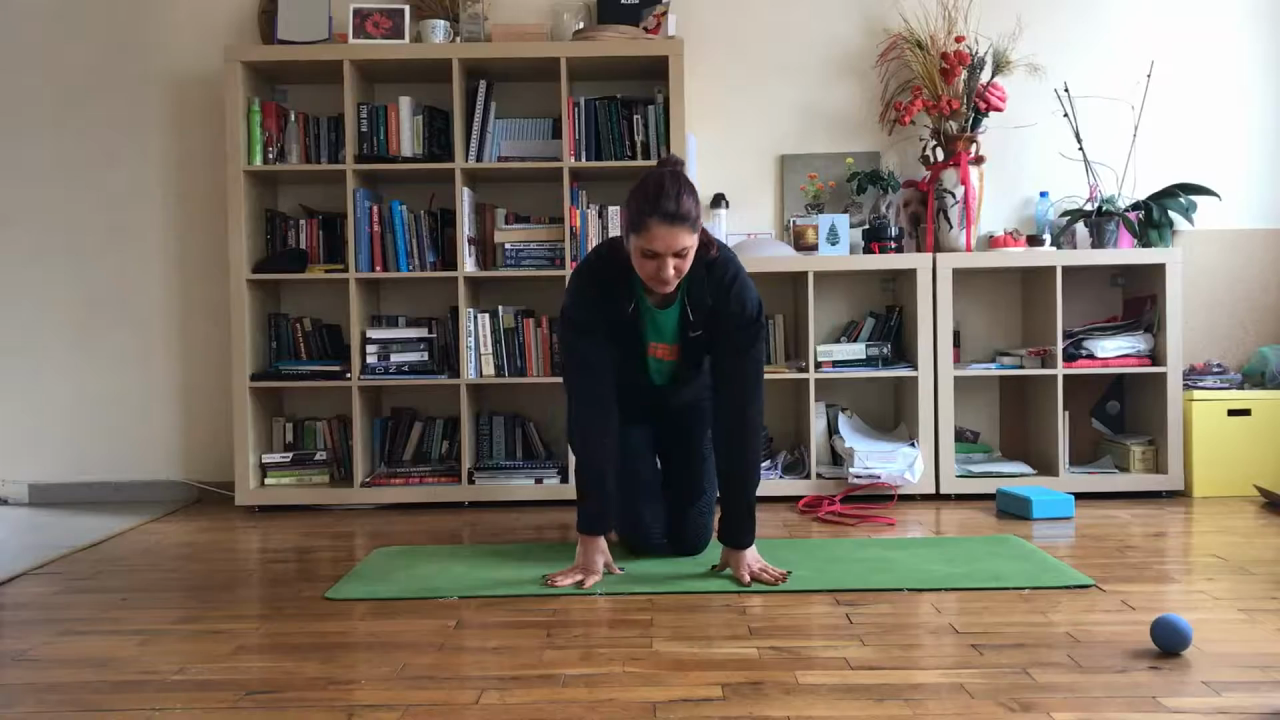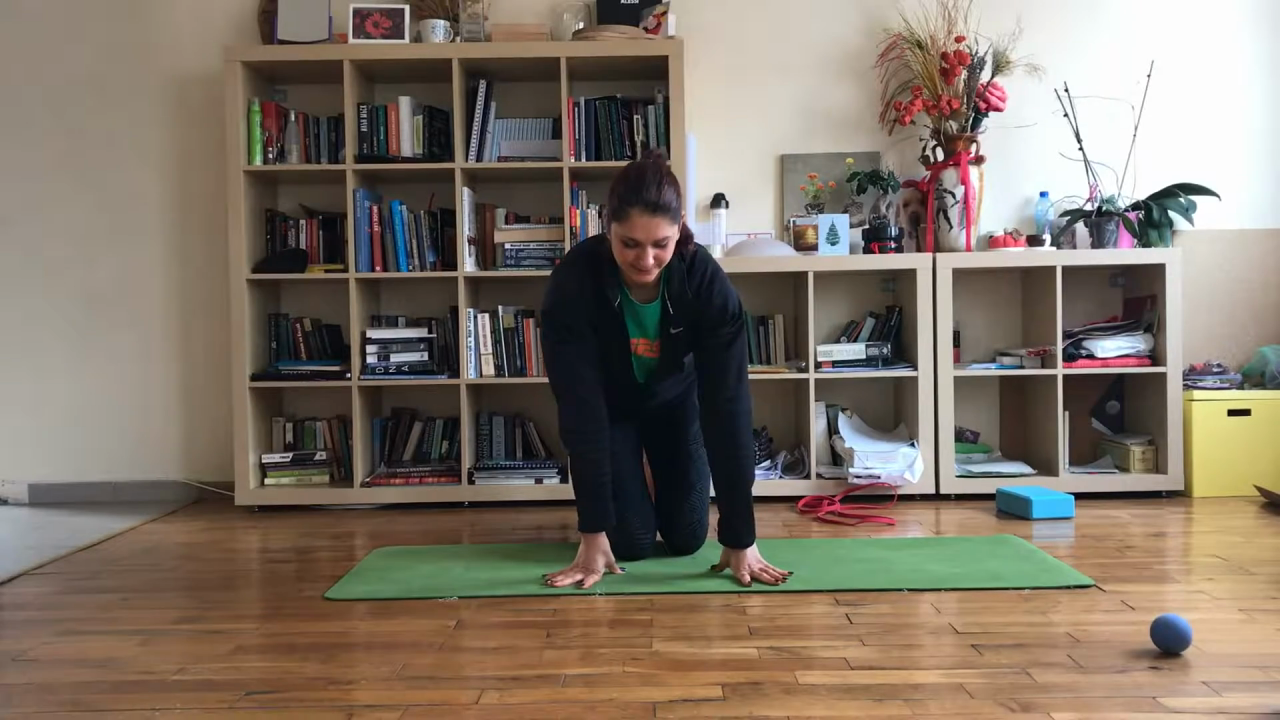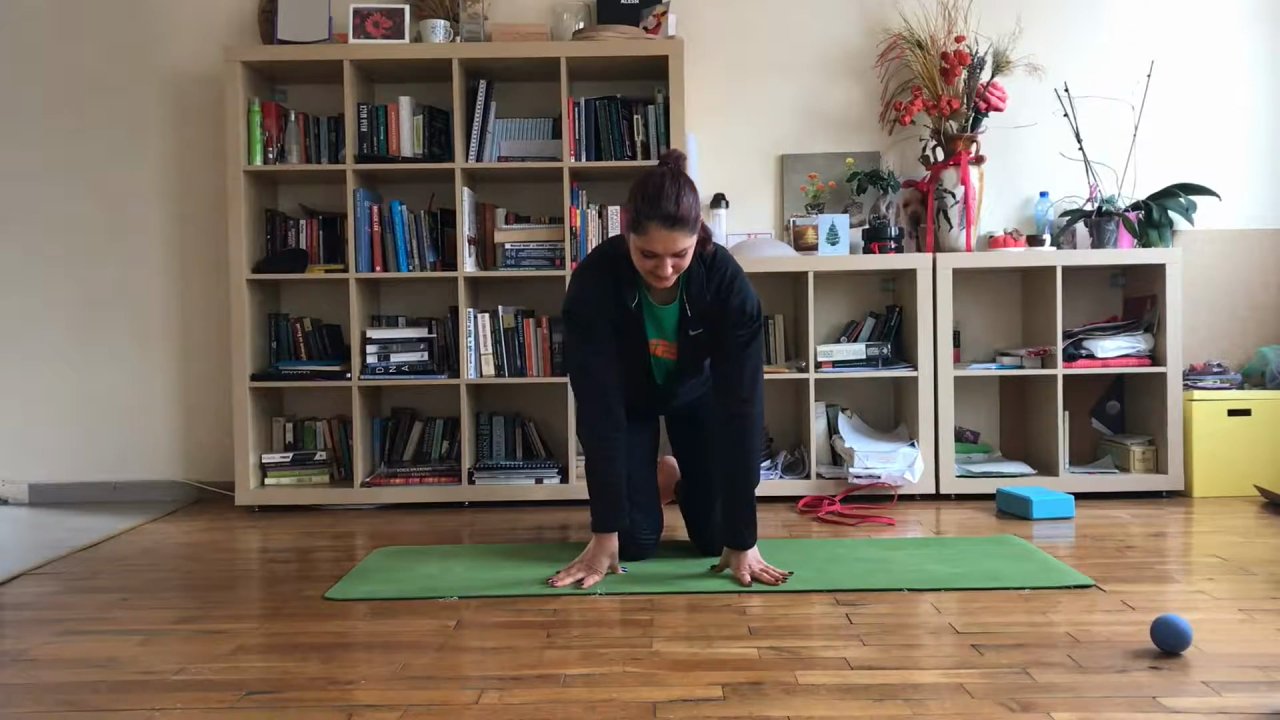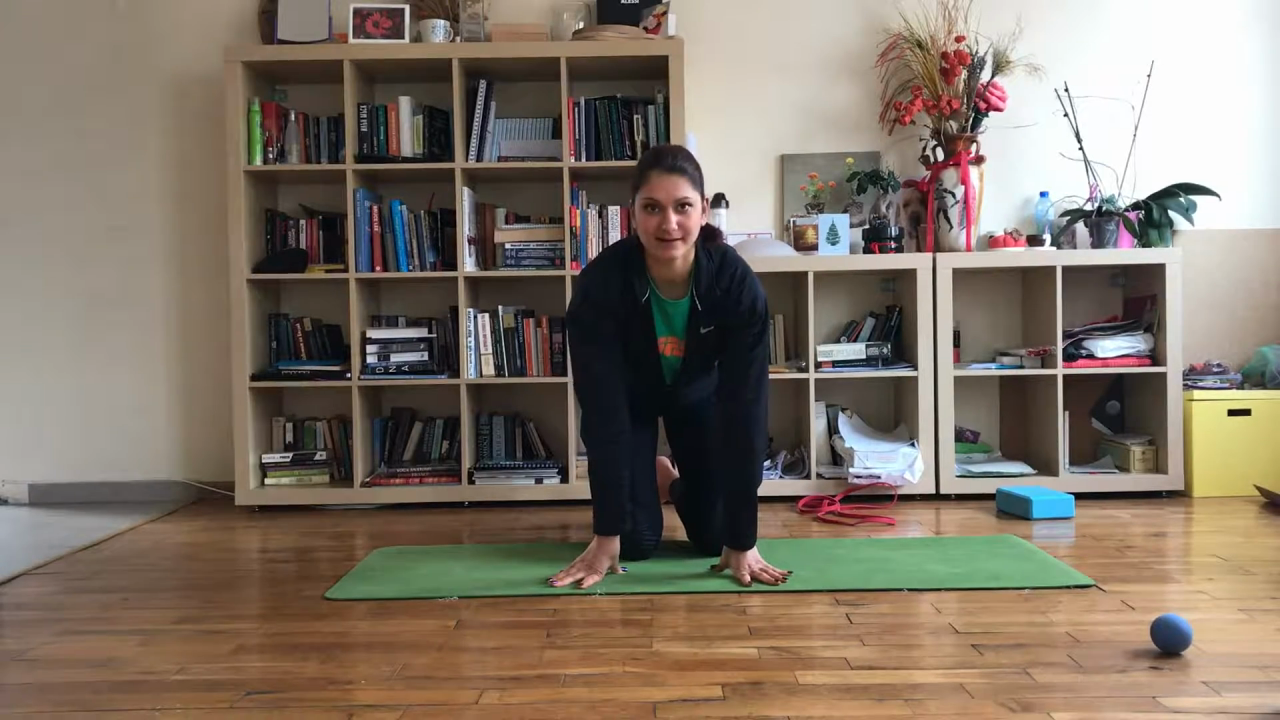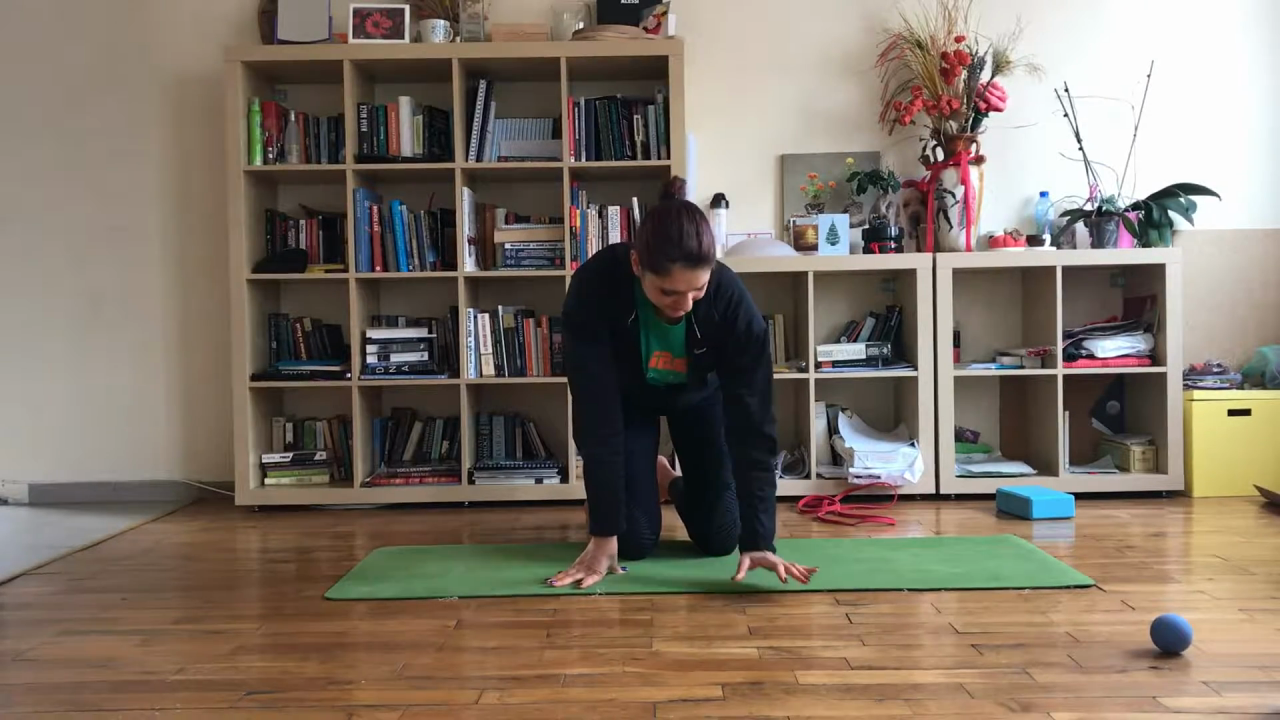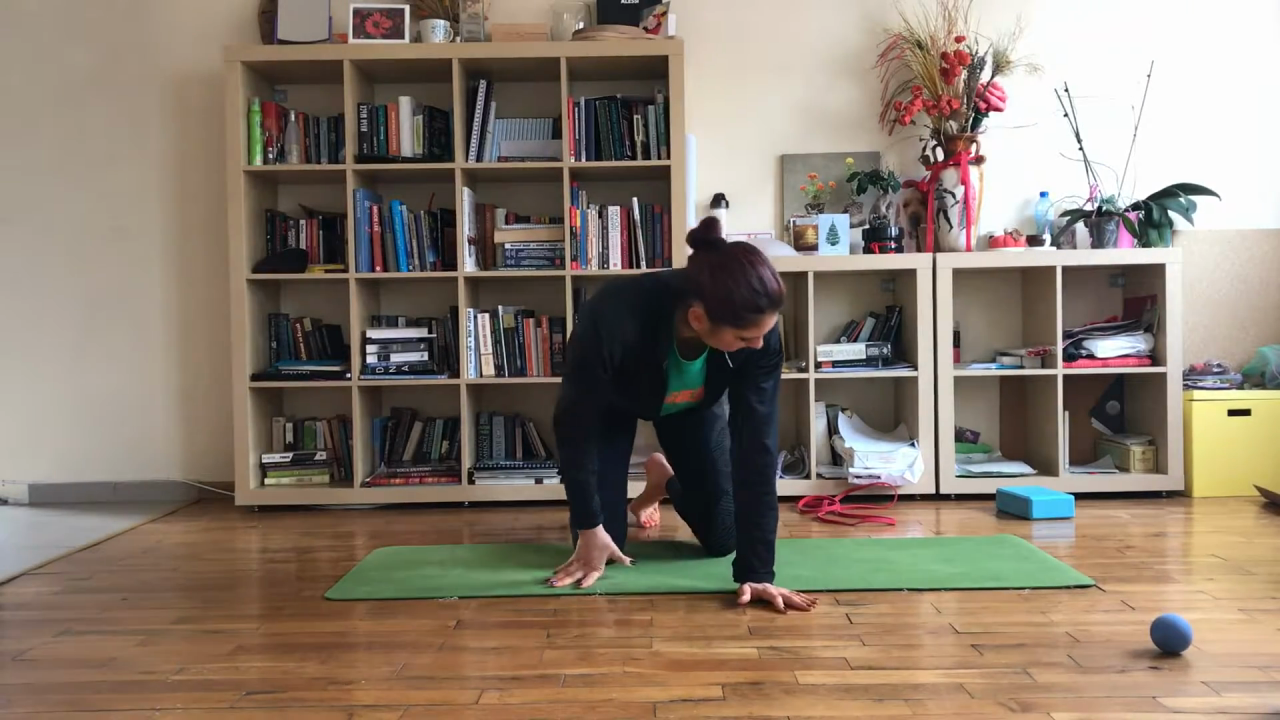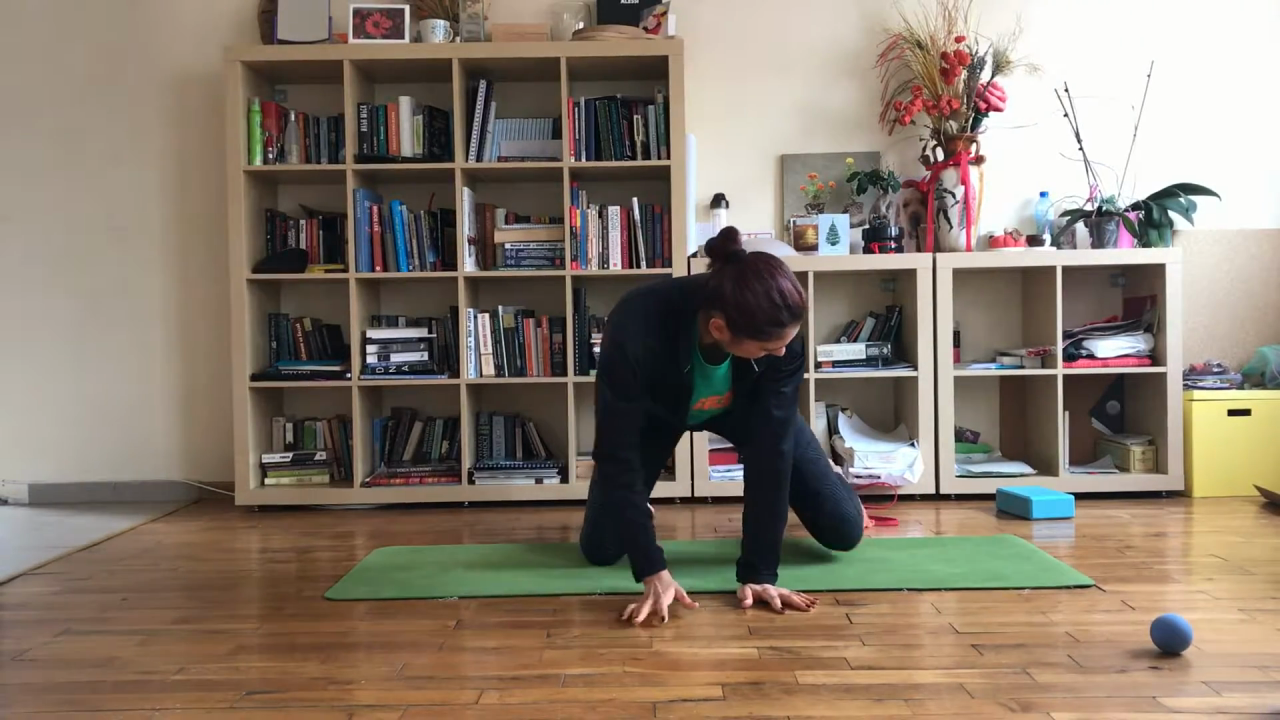
dt=0.7s
person 1, frame 1
left shoulder: (727, 280)
right shoulder: (593, 281)
left elbow: (740, 407)
right elbow: (591, 408)
left wrist: (740, 540)
right wrist: (591, 539)
left hip: (690, 394)
right hip: (622, 396)
left knee: (690, 539)
right knee: (642, 535)
left ankle: (661, 476)
right ankle: (641, 480)
person 1, frame 2
left shoulder: (705, 279)
right shoulder: (574, 280)
left elbow: (726, 403)
right elbow: (580, 408)
left wrist: (740, 538)
right wrist: (593, 534)
left hip: (673, 394)
right hip: (606, 399)
left knee: (686, 537)
right knee: (631, 541)
left ankle: (661, 484)
right ankle: (630, 485)
person 1, frame 3
left shoulder: (726, 281)
right shoulder: (594, 281)
left elbow: (740, 406)
right elbow: (599, 408)
left wrist: (741, 540)
right wrist: (604, 533)
left hip: (697, 391)
right hip: (627, 395)
left knee: (714, 536)
right knee: (636, 541)
left ankle: (680, 481)
right ankle: (653, 478)
person 1, frame 4
left shoulder: (736, 282)
right shoulder: (601, 282)
left elbow: (744, 408)
right elbow: (603, 411)
left wrist: (741, 540)
right wrist: (606, 535)
left hip: (699, 394)
right hip: (629, 396)
left knee: (714, 536)
right knee: (636, 541)
left ankle: (677, 484)
right ankle: (651, 481)
person 1, frame 5
left shoulder: (732, 301)
right shoulder: (594, 288)
left elbow: (751, 422)
right elbow: (596, 415)
left wrist: (758, 539)
right wrist: (603, 535)
left hip: (701, 394)
right hip: (628, 397)
left knee: (719, 537)
right knee: (634, 539)
left ankle: (670, 483)
right ankle: (650, 482)
person 1, frame 6
left shoulder: (757, 331)
right shoulder: (614, 318)
left elbow: (755, 442)
right elbow: (573, 424)
left wrist: (756, 572)
right wrist: (589, 526)
left hip: (691, 405)
right hip: (612, 401)
left knee: (723, 536)
right knee: (601, 546)
left ankle: (667, 480)
person 1, frame 7
left shoulder: (780, 334)
right shoulder: (637, 329)
left elbow: (771, 445)
right elbow: (618, 453)
left wrist: (758, 571)
right wrist: (652, 572)
left hip: (743, 406)
right hip: (659, 411)
left knee: (844, 529)
right knee: (600, 548)
left ankle: (817, 472)
right ankle: (634, 502)
